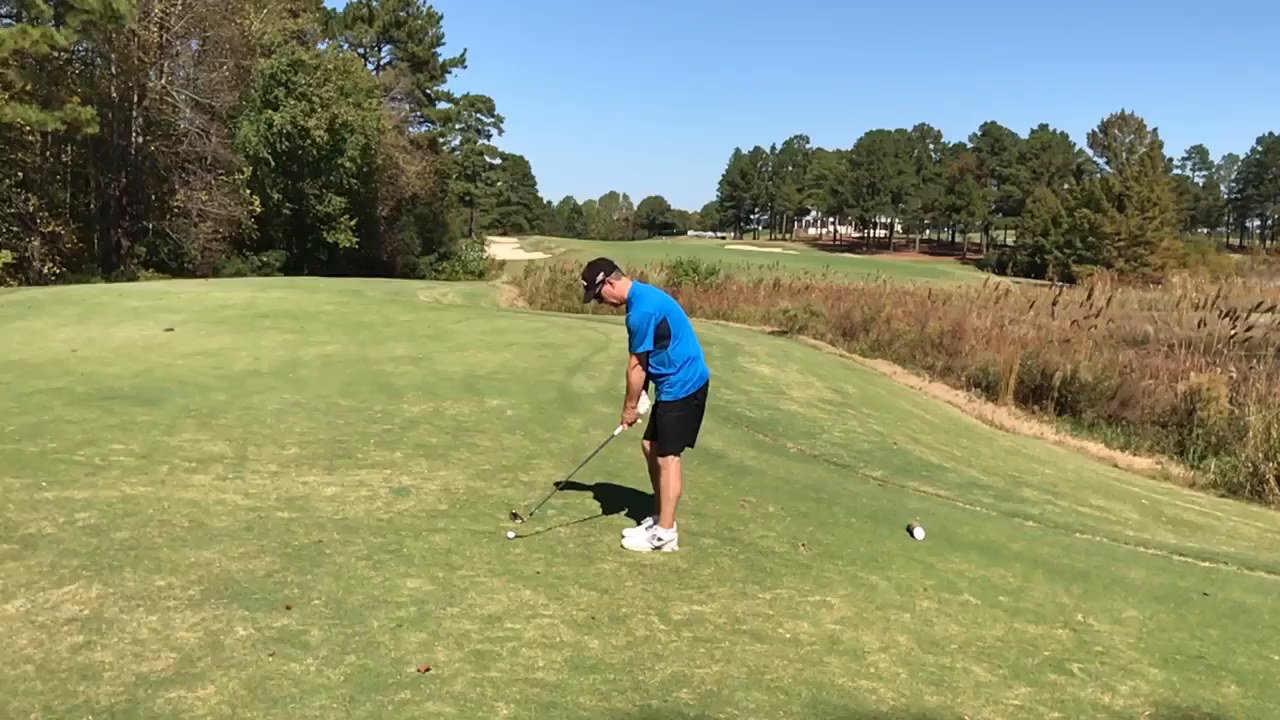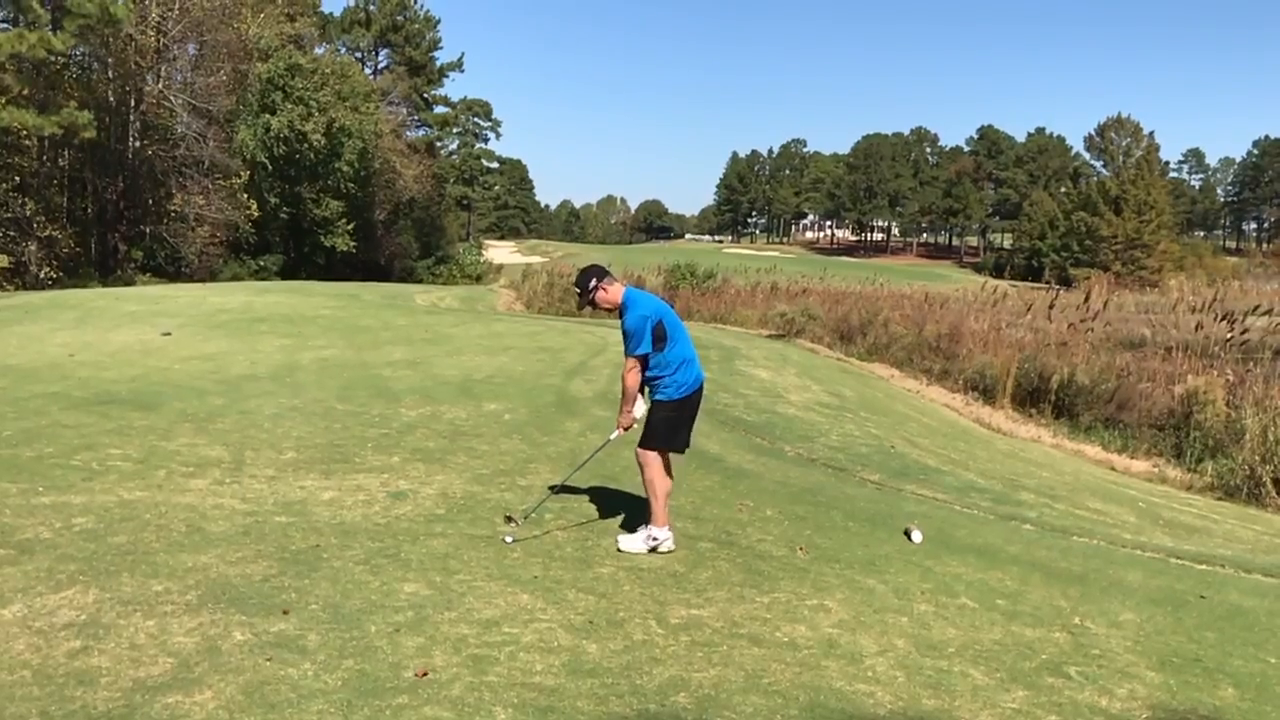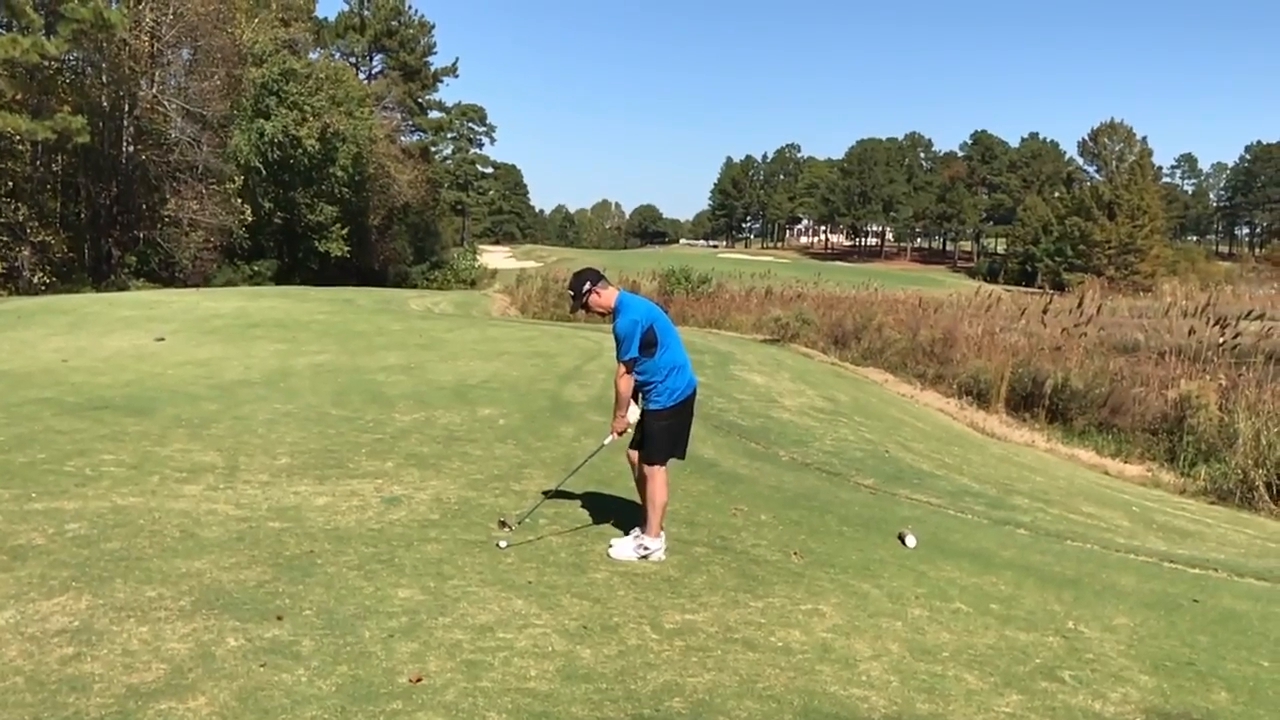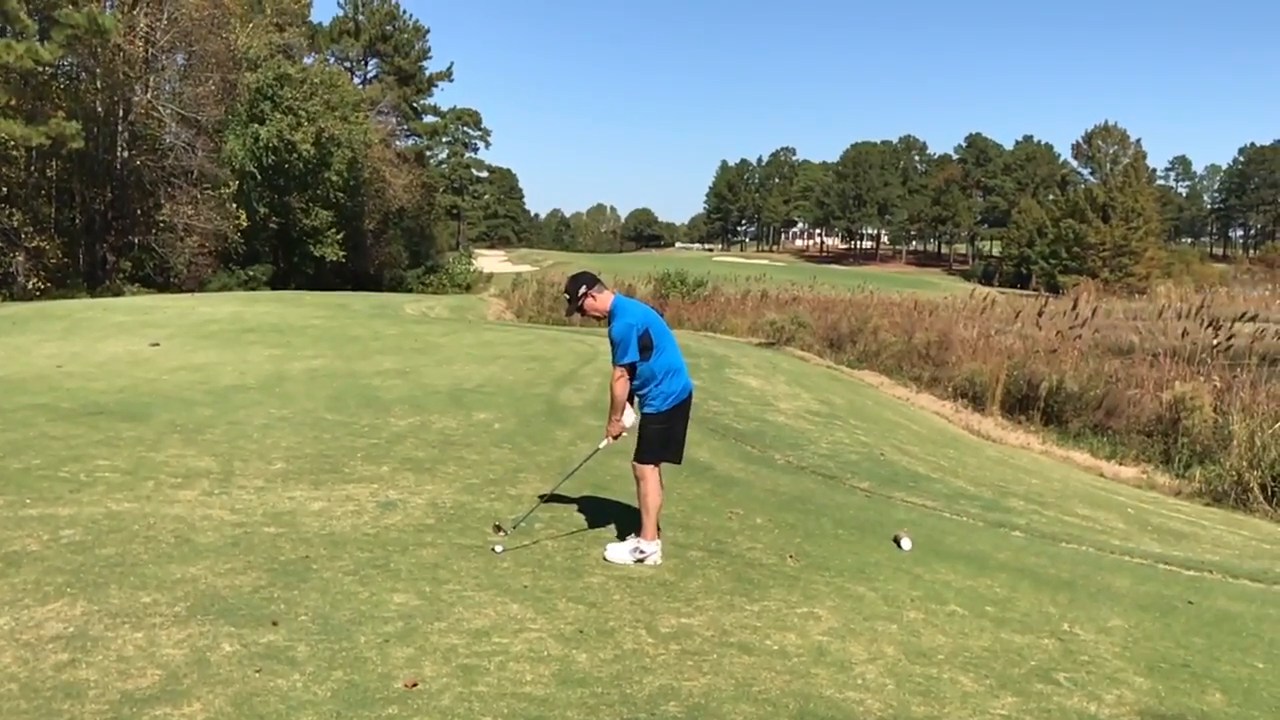
dt=0.4s
person 1, frame 1
left shoulder: (642, 309)
right shoulder: (644, 296)
left elbow: (636, 365)
right elbow: (647, 360)
left wrist: (629, 407)
right wrist: (637, 402)
left hip: (682, 385)
right hip: (676, 383)
left knee: (667, 456)
right knee: (651, 446)
left ankle: (665, 533)
right ankle: (660, 519)
person 1, frame 2
left shoulder: (637, 312)
right shoulder: (635, 303)
left elbow: (633, 368)
right elbow: (642, 364)
left wrist: (625, 411)
right wrist: (636, 401)
left hip: (677, 387)
right hip: (674, 385)
left knee: (648, 453)
right knee: (658, 455)
left ankle: (660, 532)
right ankle: (659, 526)
person 1, frame 3
left shoulder: (627, 317)
right shoulder: (629, 306)
left elbow: (624, 373)
right elbow: (635, 369)
left wrist: (619, 416)
right wrist: (630, 407)
left hip: (669, 394)
right hip: (665, 392)
left knee: (652, 466)
right knee: (637, 457)
left ankle: (652, 542)
right ankle: (650, 531)
person 1, frame 4
left shoulder: (623, 321)
right shoulder: (626, 309)
left elbow: (621, 377)
right elbow: (632, 372)
left wrist: (614, 420)
right wrist: (627, 409)
left hip: (665, 397)
right hip: (666, 394)
left knee: (646, 467)
right knee: (646, 466)
left ankle: (648, 546)
right ankle: (648, 536)
